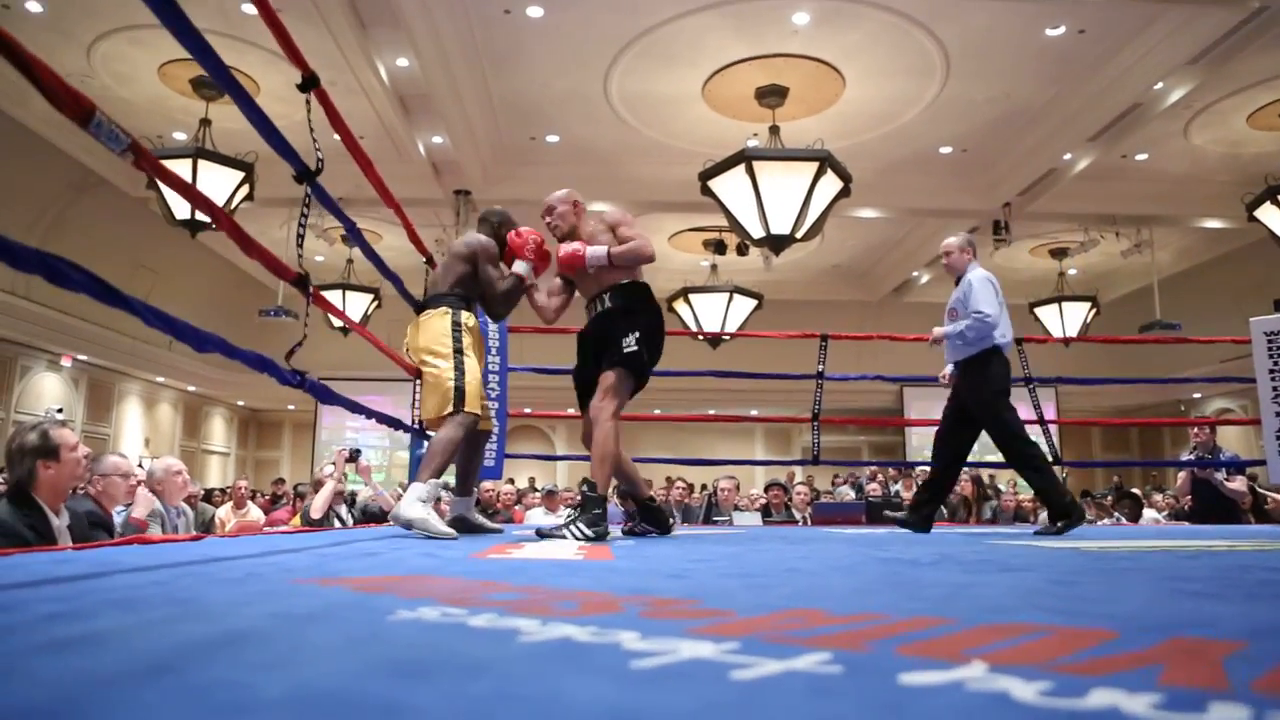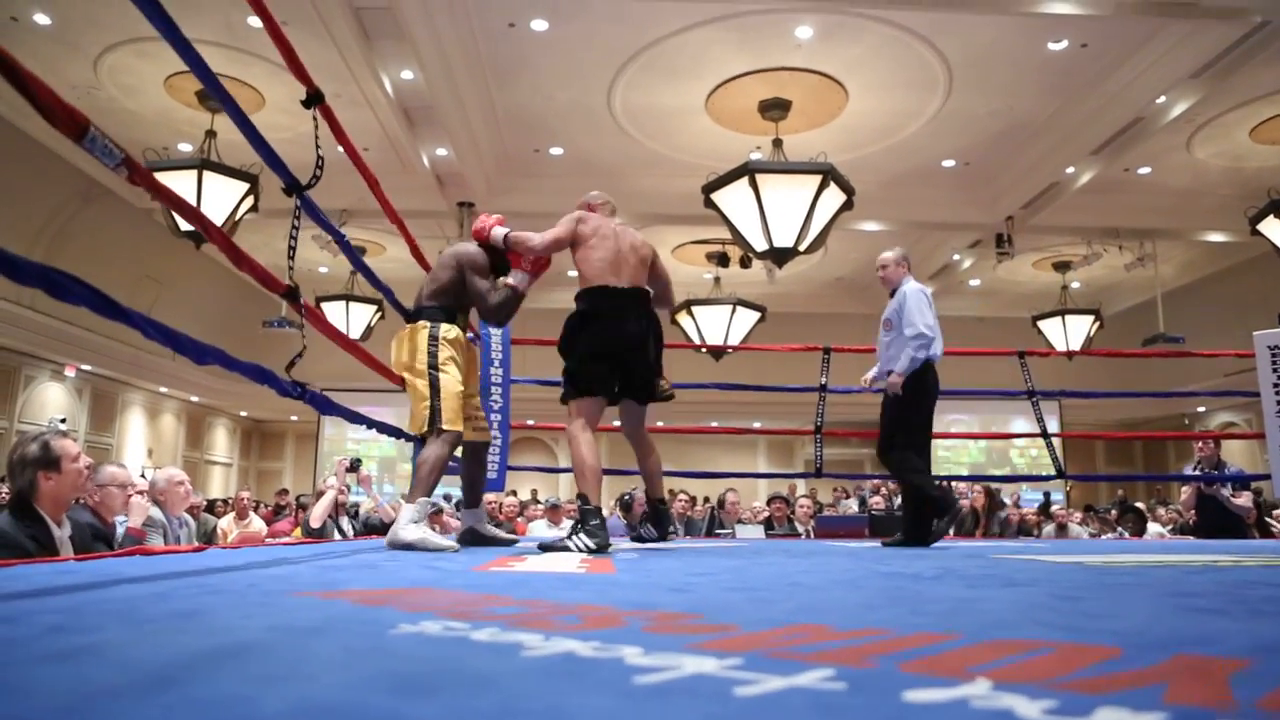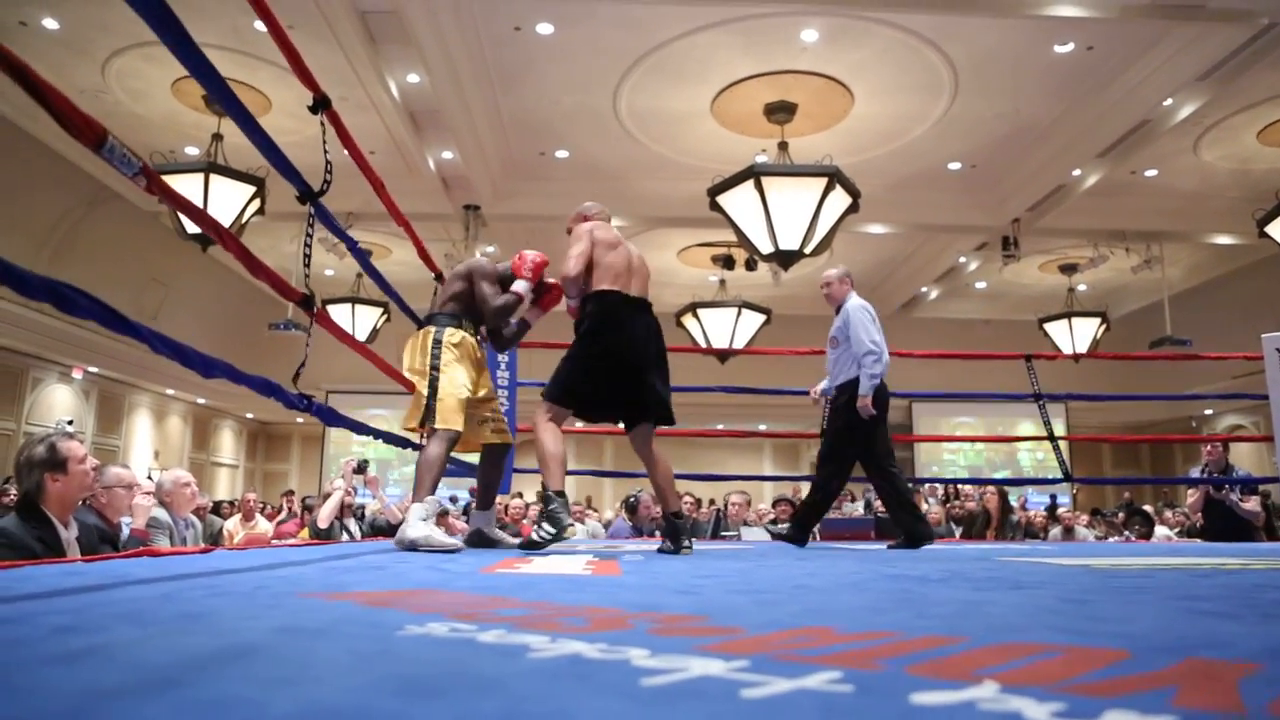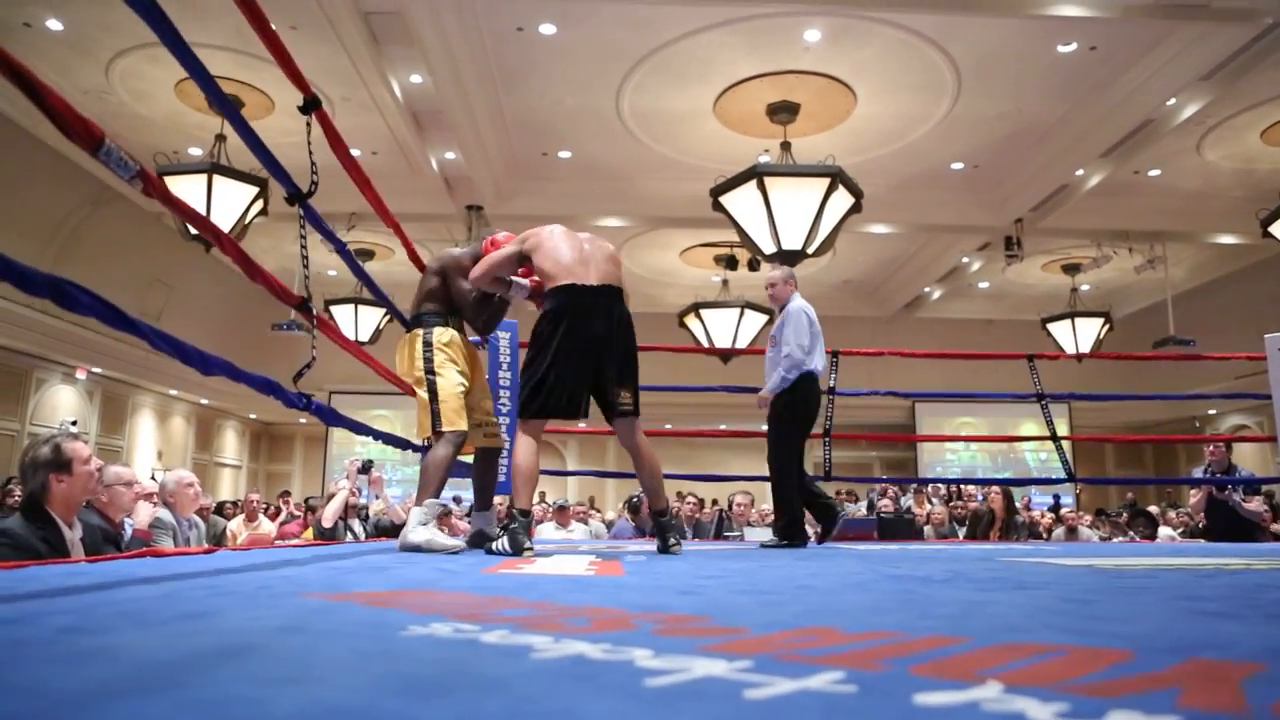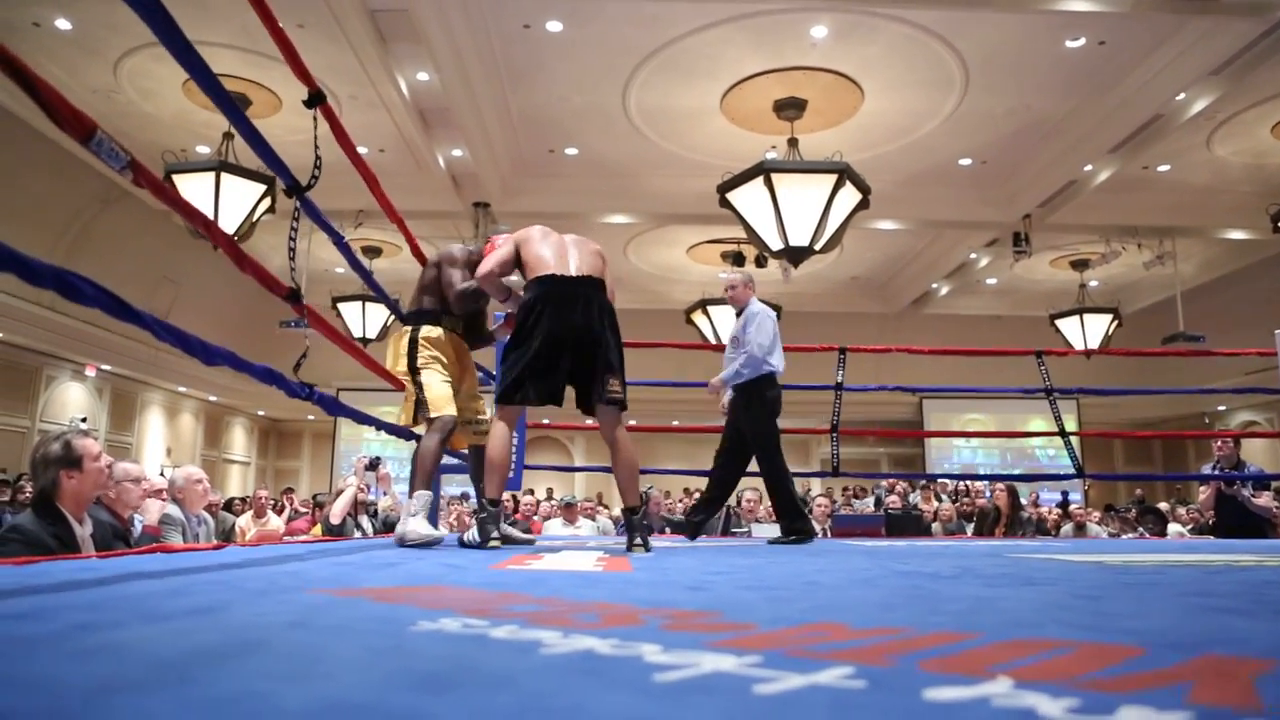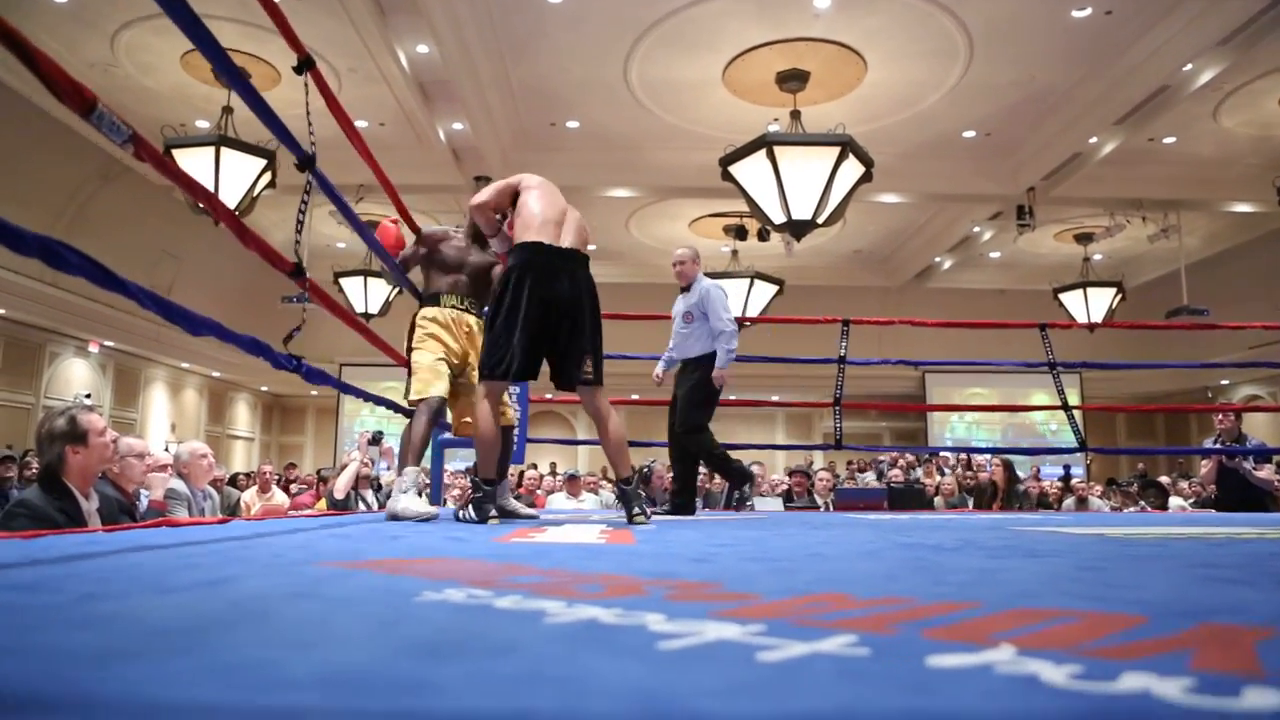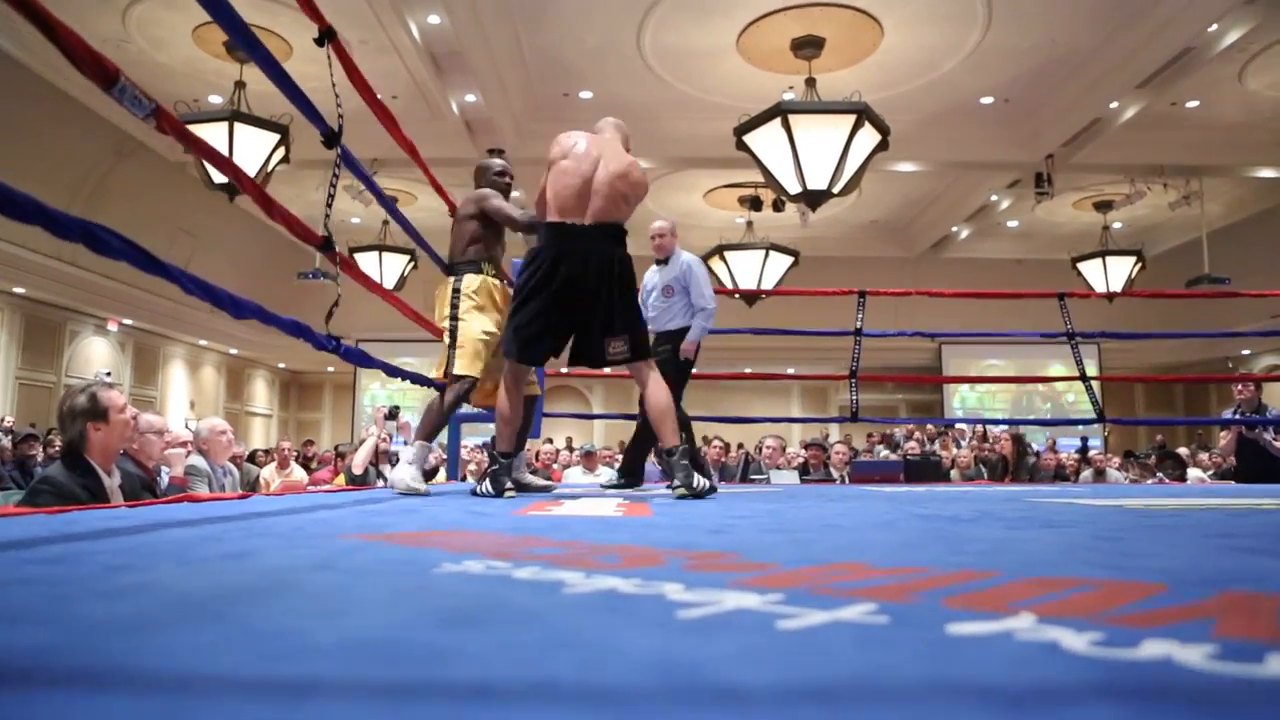
dt=0.3s
person 1, frame 1
left shoulder: (608, 222)
right shoulder: (568, 265)
left elbow: (647, 251)
right elbow: (549, 314)
left wrist: (595, 255)
left hip: (632, 316)
right hip: (600, 330)
left knee: (602, 409)
right knee: (595, 436)
left ankle: (593, 514)
right ankle: (651, 513)
person 1, frame 2
left shoulder: (582, 221)
right shoulder: (640, 241)
left elbow: (539, 245)
right elbow: (668, 300)
left wrist: (498, 234)
left hip: (600, 320)
right hip: (641, 327)
left knee: (580, 424)
right knee: (635, 427)
left ankle: (593, 526)
right ankle: (659, 517)
person 1, frame 3
left shoulder: (590, 230)
right shoulder: (637, 256)
left elbow: (570, 274)
left wrist: (575, 296)
right wrist: (583, 304)
left hip: (607, 327)
right hip: (644, 332)
left knee: (547, 417)
right knee: (644, 443)
left ankle: (555, 511)
right ankle: (677, 530)
person 1, frame 4
left shoulder: (536, 237)
right shoulder: (605, 248)
left elbow: (478, 276)
left wrist: (515, 288)
left hip: (565, 316)
right hip: (612, 318)
left knee: (528, 428)
right knee: (631, 433)
left ankle: (519, 531)
right ankle: (665, 529)
person 1, frame 5
left shoulder: (526, 236)
right shoulder: (592, 248)
left elbow: (484, 274)
left wrist: (513, 301)
left hip: (547, 304)
right hip: (594, 307)
left knee: (505, 415)
right knee: (612, 426)
left ankle: (489, 521)
right ankle: (635, 528)
person 1, frame 6
left shoulder: (527, 183)
right shoulder: (578, 220)
left elbow: (479, 204)
left wrist: (499, 240)
left hip: (528, 274)
right hip: (575, 282)
left knee: (490, 392)
right knee: (596, 401)
left ankle: (483, 500)
right ankle: (631, 499)
person 1, frame 7
left shoulder: (567, 142)
right shoulder: (637, 174)
left elbow: (541, 209)
left hip: (554, 253)
right hip: (606, 258)
left knee: (515, 369)
right knee: (645, 370)
left ankle: (501, 473)
right ankle: (679, 469)
person 2, frame 1
left shoulder: (474, 248)
right shoulder: (483, 244)
left elbow: (496, 311)
right elbow: (499, 300)
left wrist: (527, 274)
right wrist: (524, 265)
left hip: (446, 327)
right hip: (448, 326)
left knee: (479, 425)
right knee: (463, 416)
left ankle: (462, 512)
right ankle: (414, 503)
person 2, frame 2
left shoulder: (476, 260)
right shoulder: (472, 255)
left elbow: (499, 318)
right elbow: (493, 312)
left wrist: (524, 278)
right wrist: (519, 274)
left hip: (447, 344)
right hip: (433, 340)
left knee: (477, 435)
right knee: (446, 433)
left ankle: (473, 523)
right ankle: (408, 523)
person 2, frame 3
left shoulder: (492, 283)
right shoulder: (483, 268)
left elbow: (502, 342)
right elbow: (495, 313)
left wrist: (534, 311)
right wrist: (524, 284)
left hip: (466, 351)
right hip: (444, 344)
left knee: (498, 439)
right knee: (445, 431)
left ankle: (482, 526)
right ankle: (416, 523)
person 2, frame 4
left shoulder: (473, 273)
right shoulder: (457, 259)
left elbow: (484, 325)
right elbow: (472, 309)
left hip: (457, 350)
right hip: (435, 344)
left knee: (489, 439)
right knee: (452, 433)
left ankle: (484, 525)
person 2, frame 5
right shoulder: (456, 255)
left elbow: (473, 338)
right elbow: (458, 300)
left hip: (453, 349)
right hip: (425, 342)
left knee: (481, 436)
right knee: (442, 424)
right ankle: (413, 519)
person 2, frame 6
left shoulder: (493, 257)
right shoulder: (438, 237)
right elbow: (398, 266)
right wrist: (399, 247)
left hip: (474, 332)
right hip: (435, 325)
left knee: (502, 415)
right knee: (431, 402)
left ankle: (501, 498)
right ankle: (403, 492)
person 2, frame 7
left shoulder: (493, 223)
right shoulder: (483, 197)
right elbow: (524, 222)
left hip: (496, 298)
right hip: (470, 294)
left knee: (526, 390)
right knee: (462, 380)
left ankle: (515, 470)
right ankle: (413, 463)
person 3, frame 1
left shoulder: (977, 280)
right shoulder: (965, 285)
left elbow: (985, 321)
left wrist: (946, 332)
right wrist: (953, 366)
left hip: (984, 372)
right hip: (970, 374)
left knee: (1012, 441)
right knee: (949, 444)
left ankle: (1064, 510)
right ankle: (920, 513)
person 3, frame 2
left shoulder: (912, 293)
right shoulder: (898, 299)
left elbow: (922, 335)
left wrist: (900, 373)
right wrist: (876, 373)
left hip: (912, 385)
right hip: (912, 385)
left knee: (893, 451)
right knee: (911, 453)
left ankle: (943, 504)
right ankle: (916, 530)
person 3, frame 3
left shoulder: (855, 309)
right shoulder: (846, 314)
left elbow: (870, 353)
left wrist: (864, 393)
right wrist: (824, 387)
left hip: (856, 398)
right hip: (855, 396)
left knee: (833, 464)
right knee: (880, 466)
left ankle: (801, 529)
right ankle: (915, 530)
person 3, frame 4
left shoulder: (796, 311)
right shoulder: (789, 314)
left elbow: (795, 357)
left wrist: (771, 389)
right wrist: (775, 390)
left hip: (795, 394)
right hip: (793, 394)
left knee: (784, 464)
right knee: (786, 463)
left ankle: (788, 532)
right ankle: (826, 509)
person 3, frame 5
left shoulder: (758, 313)
right shoulder: (745, 318)
left elbow: (755, 355)
left wrist: (724, 378)
right wrist: (729, 394)
left hip: (758, 394)
right hip: (745, 395)
left knee: (770, 461)
right knee: (727, 461)
left ankle: (798, 527)
right ankle: (697, 521)
person 3, frame 6
left shoulder: (708, 290)
right shoulder: (680, 300)
left elbow: (726, 329)
left wrist: (721, 365)
right wrist: (663, 365)
left hip: (705, 369)
right hip: (687, 370)
left knee: (689, 428)
right knee: (677, 432)
left ankle: (738, 475)
right ankle: (682, 499)
person 3, frame 7
left shoulder: (688, 264)
right shoulder: (650, 274)
left elbow: (706, 305)
right elbow: (642, 312)
left wrist: (692, 339)
left hip: (678, 342)
right hip: (661, 342)
left ankle: (631, 472)
right ankle: (695, 470)
